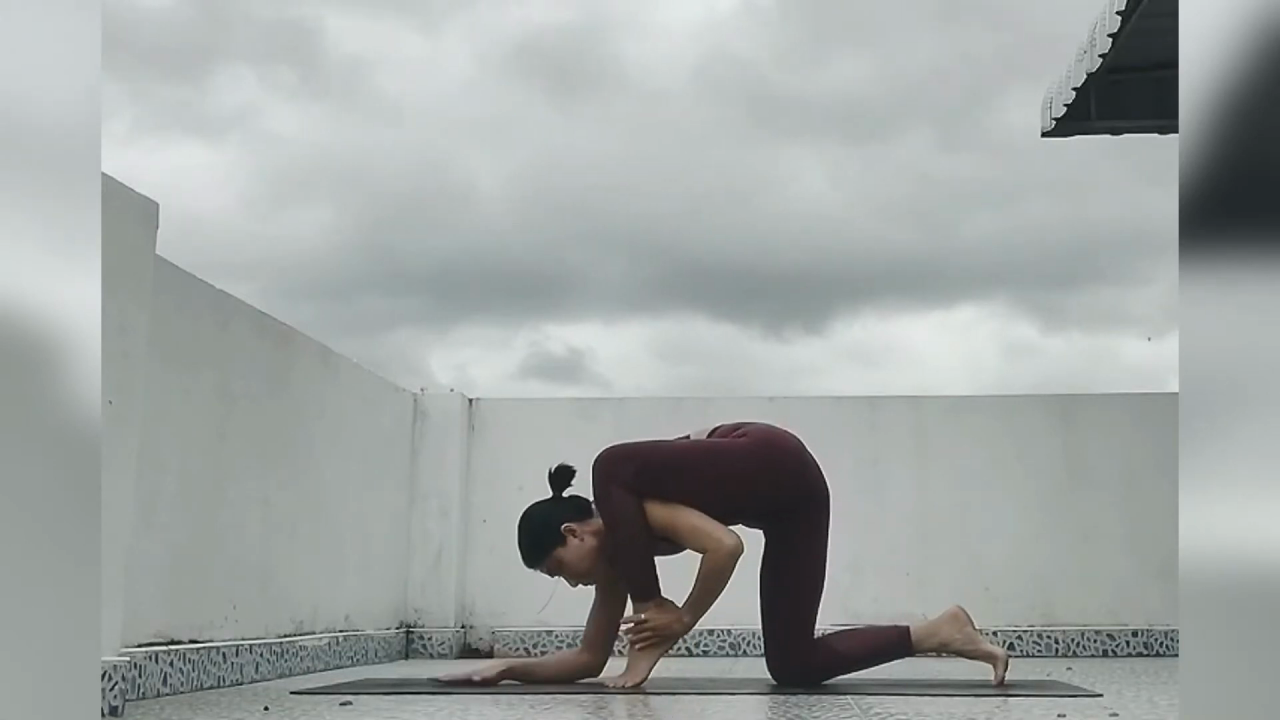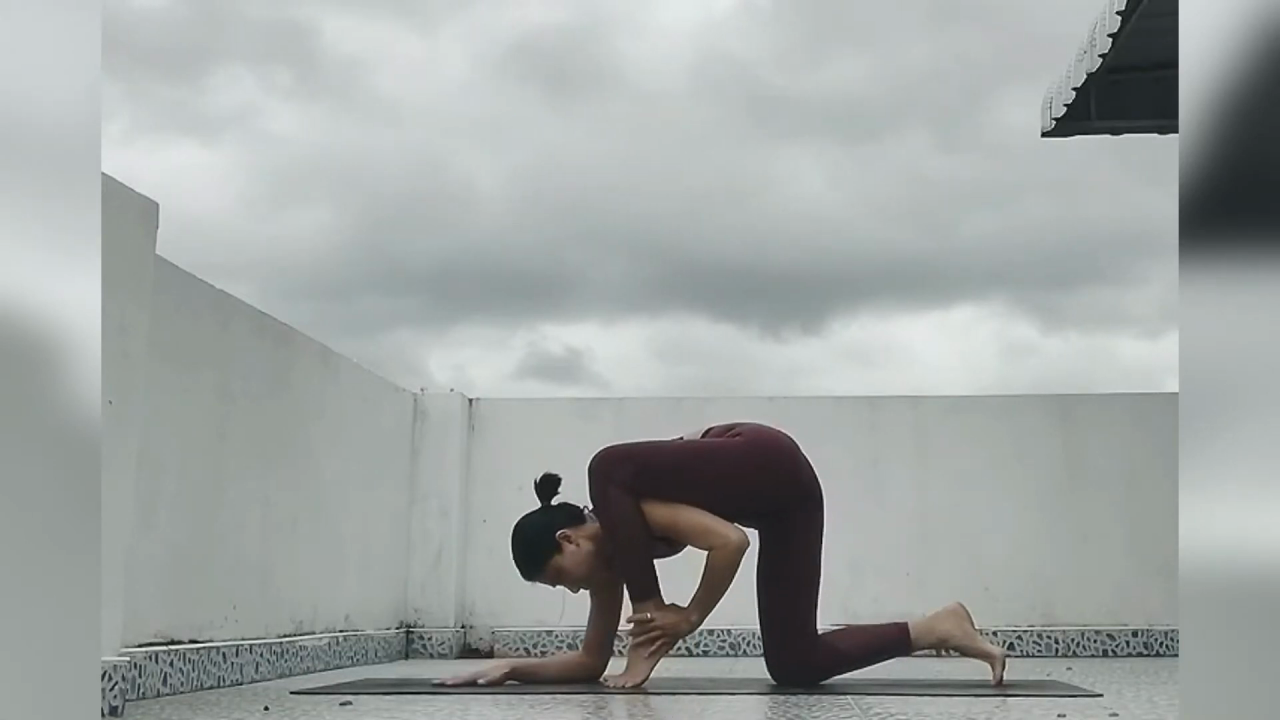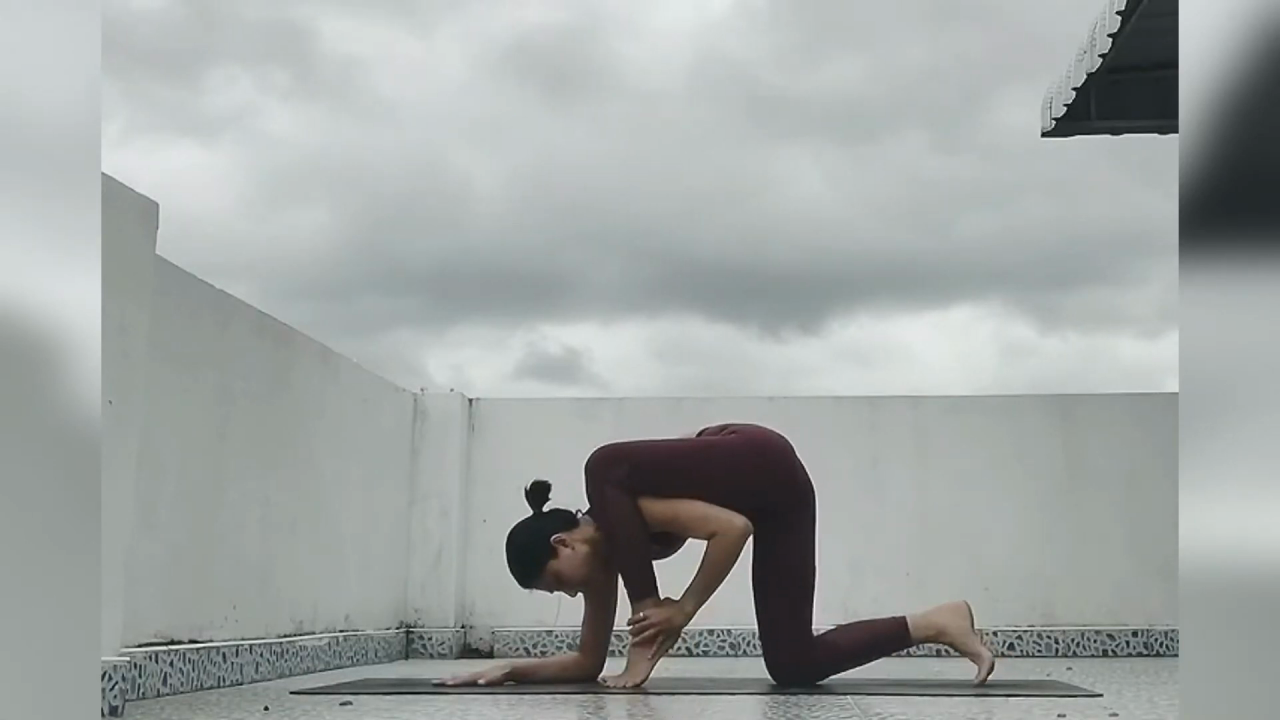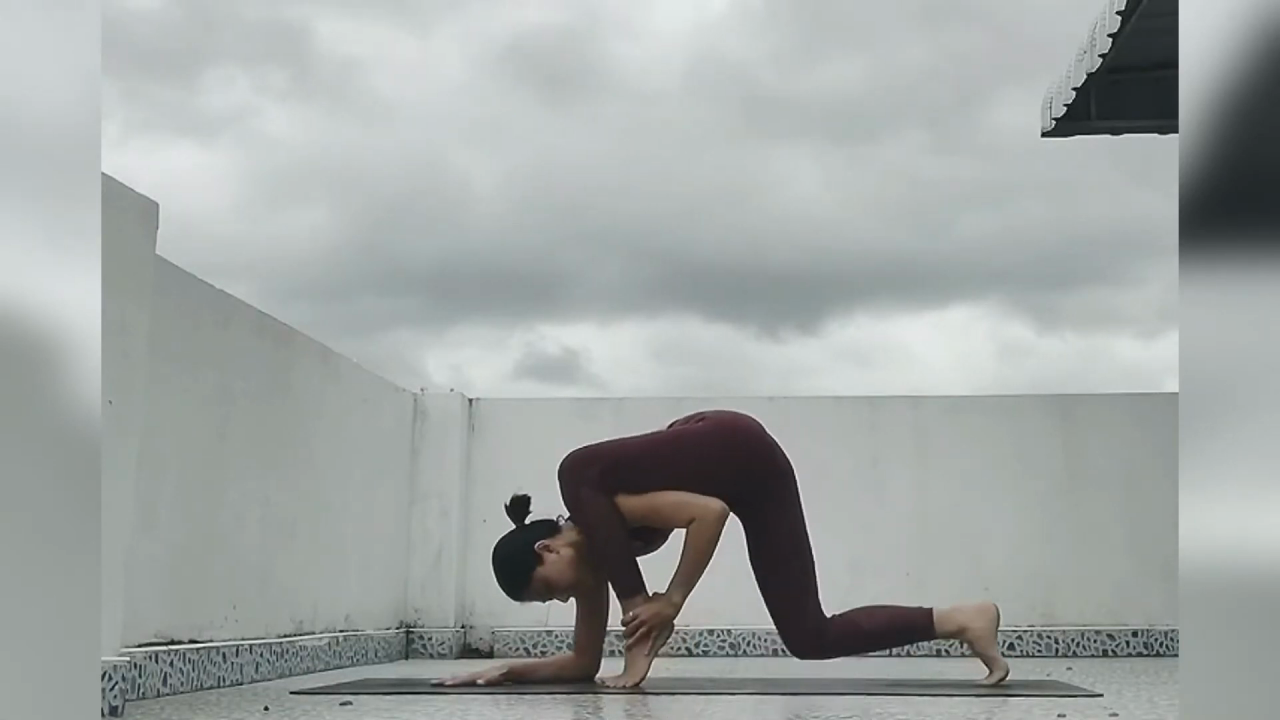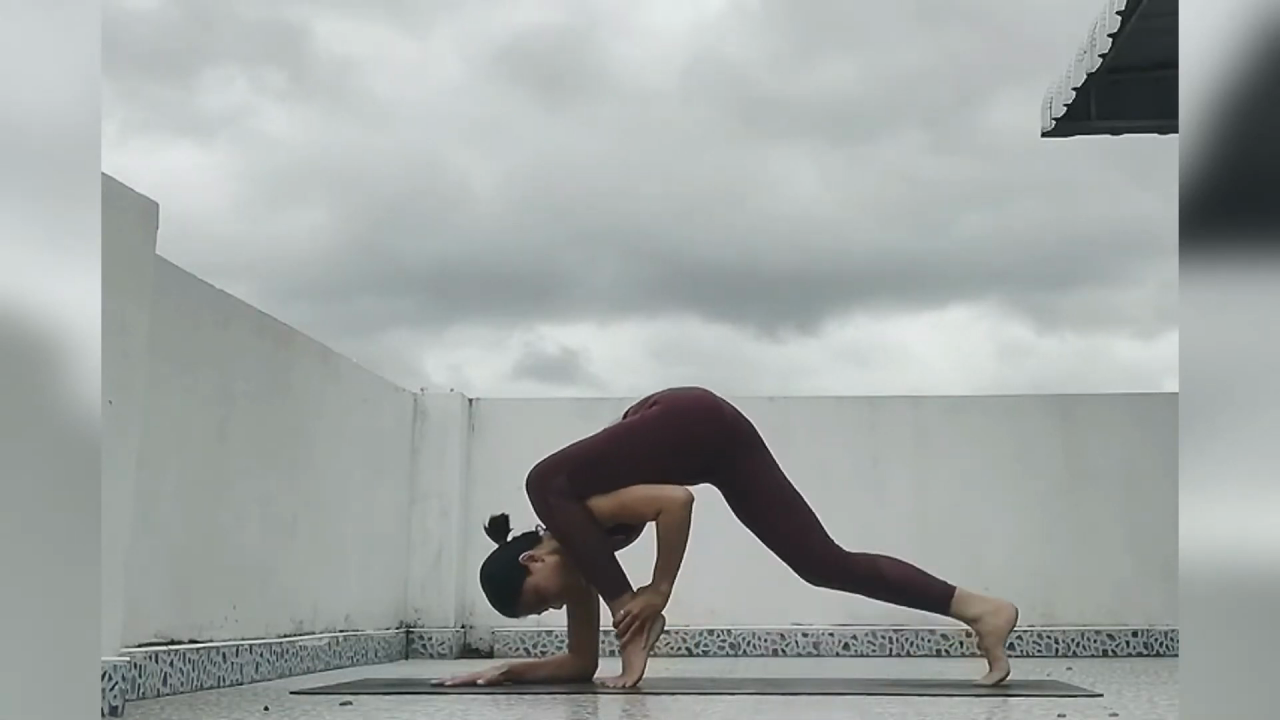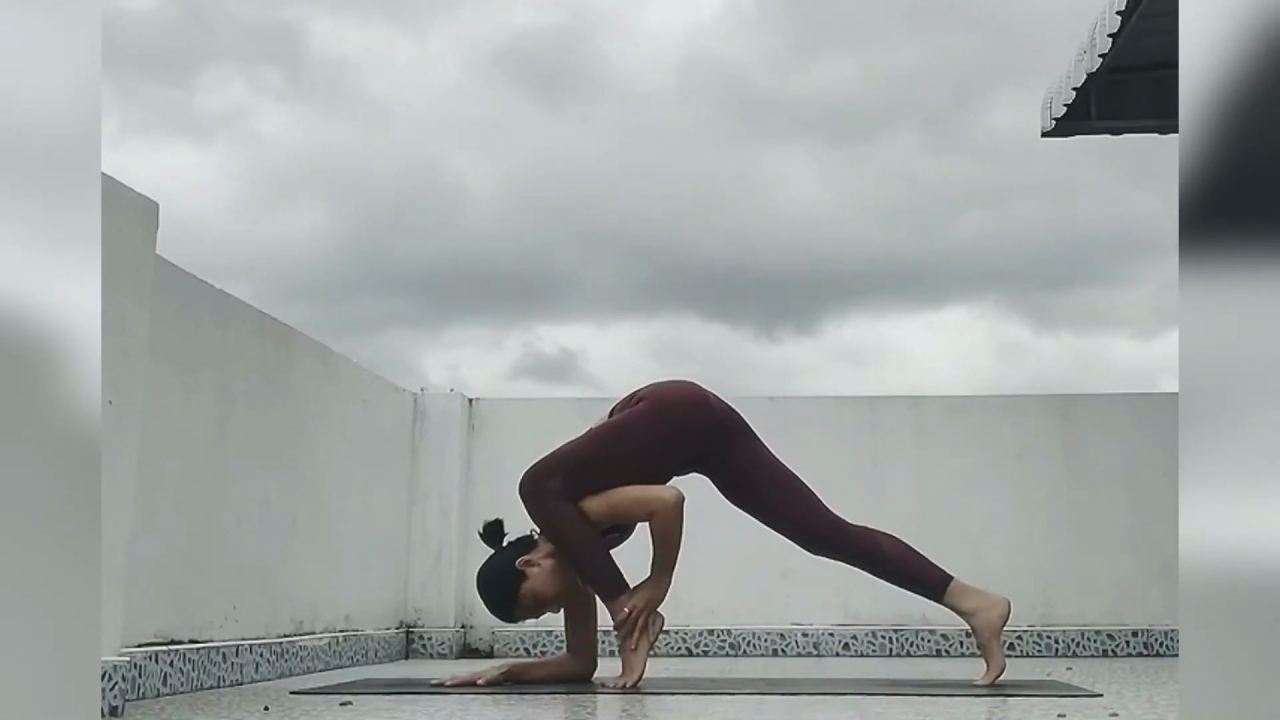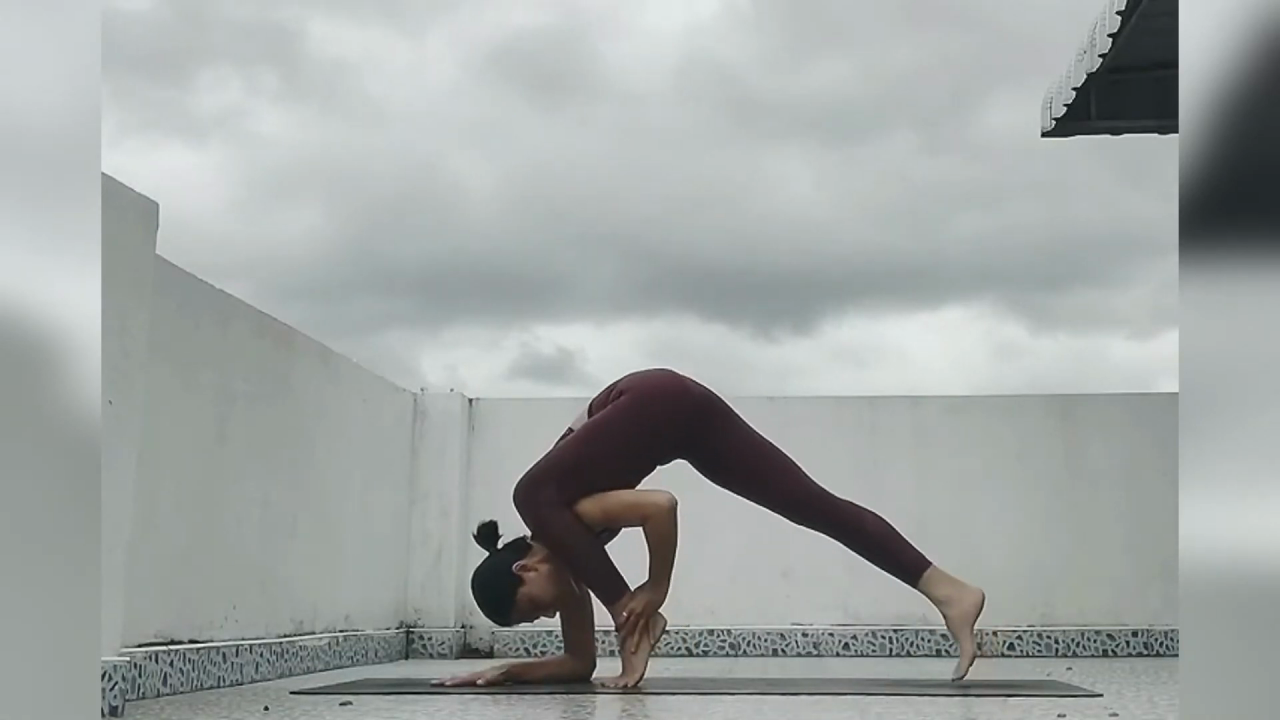
dt=0.4s
person 1, frame 1
left shoulder: (625, 508)
right shoulder: (614, 552)
left elbow: (725, 546)
right elbow: (588, 658)
left wrist: (685, 617)
right wrist: (508, 667)
left hip: (779, 465)
right hip: (791, 497)
left knee: (611, 467)
right knee: (795, 664)
left ankle: (664, 623)
right ankle: (942, 632)
person 1, frame 2
left shoulder: (618, 496)
right shoulder: (607, 553)
left elbow: (731, 542)
right elbow: (590, 662)
left wrist: (689, 618)
right wrist: (511, 667)
left hip: (773, 466)
right hip: (780, 498)
right knee: (795, 665)
right ankle: (939, 628)
person 1, frame 3
left shoulder: (611, 497)
right shoulder: (601, 555)
left elbow: (733, 528)
right elbow: (586, 662)
left wrist: (684, 609)
right wrist: (511, 669)
left hip: (769, 468)
right hip: (767, 495)
right knee: (794, 666)
right ankle: (936, 623)
person 1, frame 4
left shoulder: (584, 490)
right shoulder: (590, 550)
left elbow: (710, 512)
right elbow: (584, 662)
left wrist: (670, 602)
right wrist: (509, 669)
left hip: (742, 450)
right hip: (739, 469)
right knee: (810, 638)
right ankle: (961, 620)
person 1, frame 5
left shoulder: (553, 491)
right shoulder: (574, 549)
left elbow: (675, 501)
right elbow: (581, 662)
left wrist: (659, 593)
right wrist: (509, 669)
left hip: (703, 426)
right hip: (707, 446)
right knee: (823, 564)
right ankle: (977, 610)
person 1, frame 6
left shoulder: (546, 497)
right shoulder: (566, 551)
left elbow: (667, 502)
right elbow: (580, 662)
left wrist: (656, 589)
right wrist: (508, 670)
left hip: (688, 417)
right hip: (696, 433)
right knee: (825, 534)
right ankle: (973, 603)
person 1, frame 7
left shoulder: (539, 504)
right shoulder: (559, 552)
left elbow: (661, 506)
right elbow: (580, 661)
left wrist: (654, 591)
right wrist: (507, 669)
left hip: (668, 404)
right hip: (675, 418)
right knee: (816, 507)
right ankle: (949, 591)
